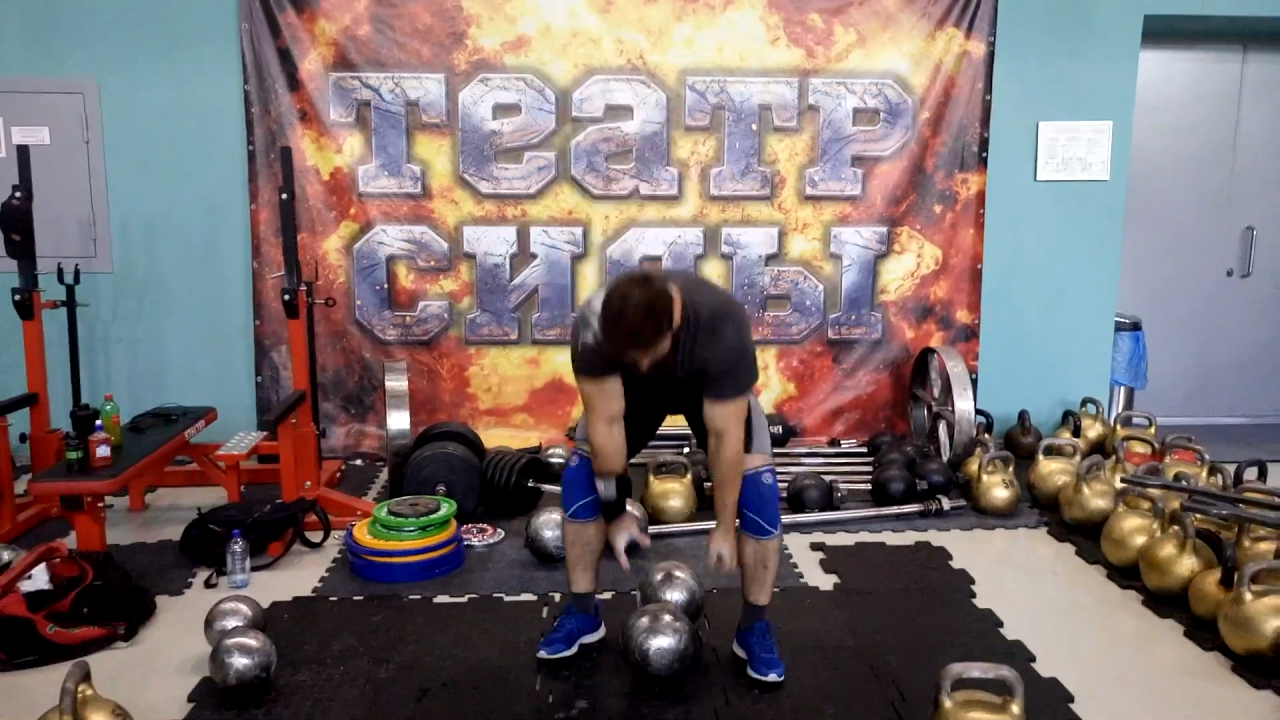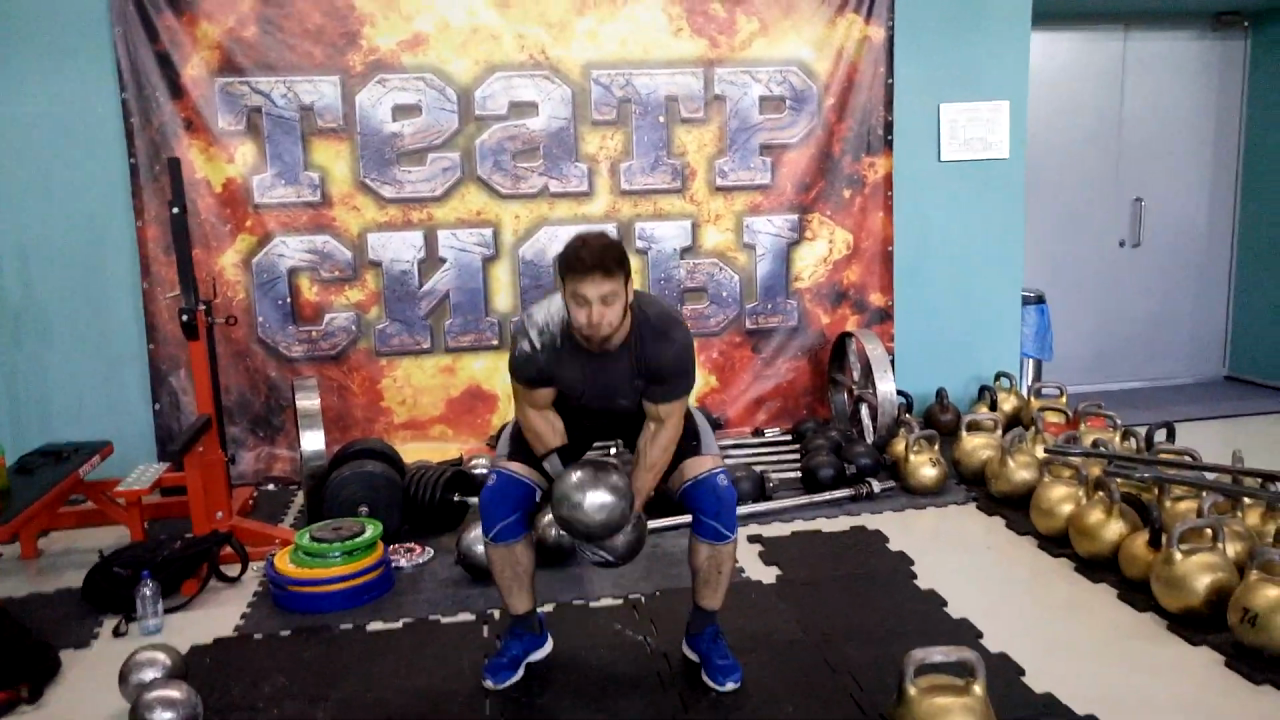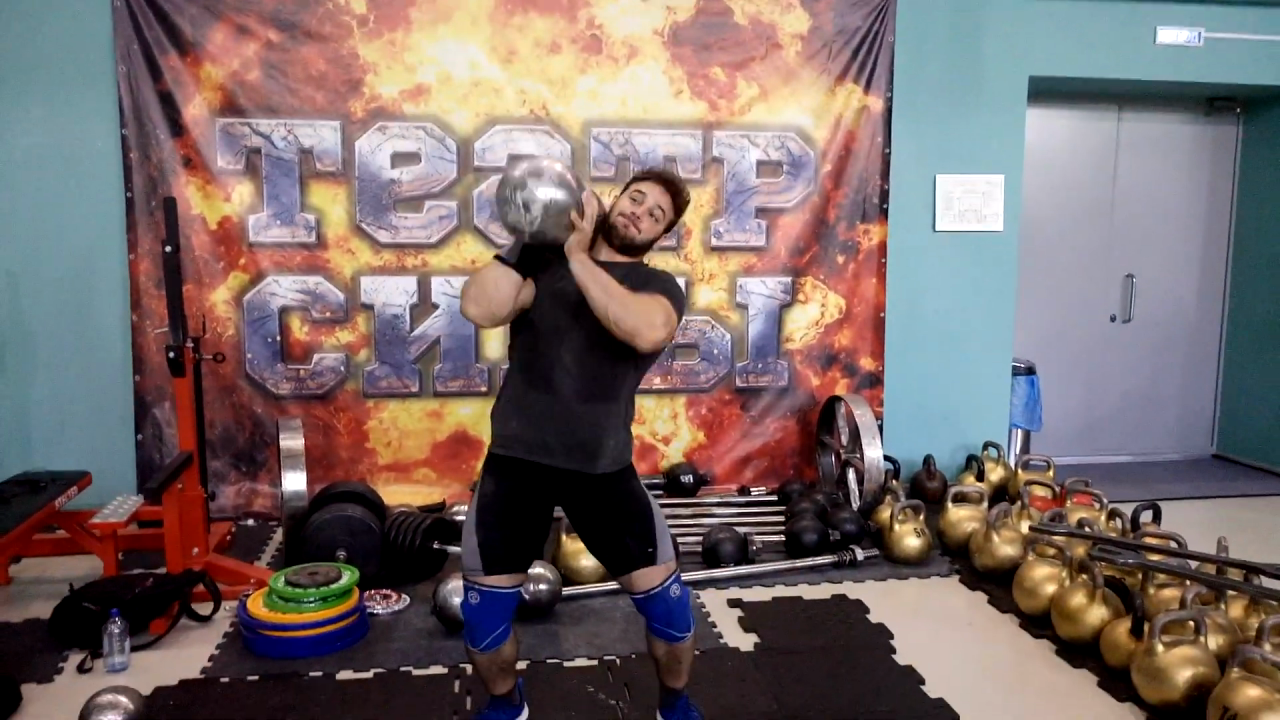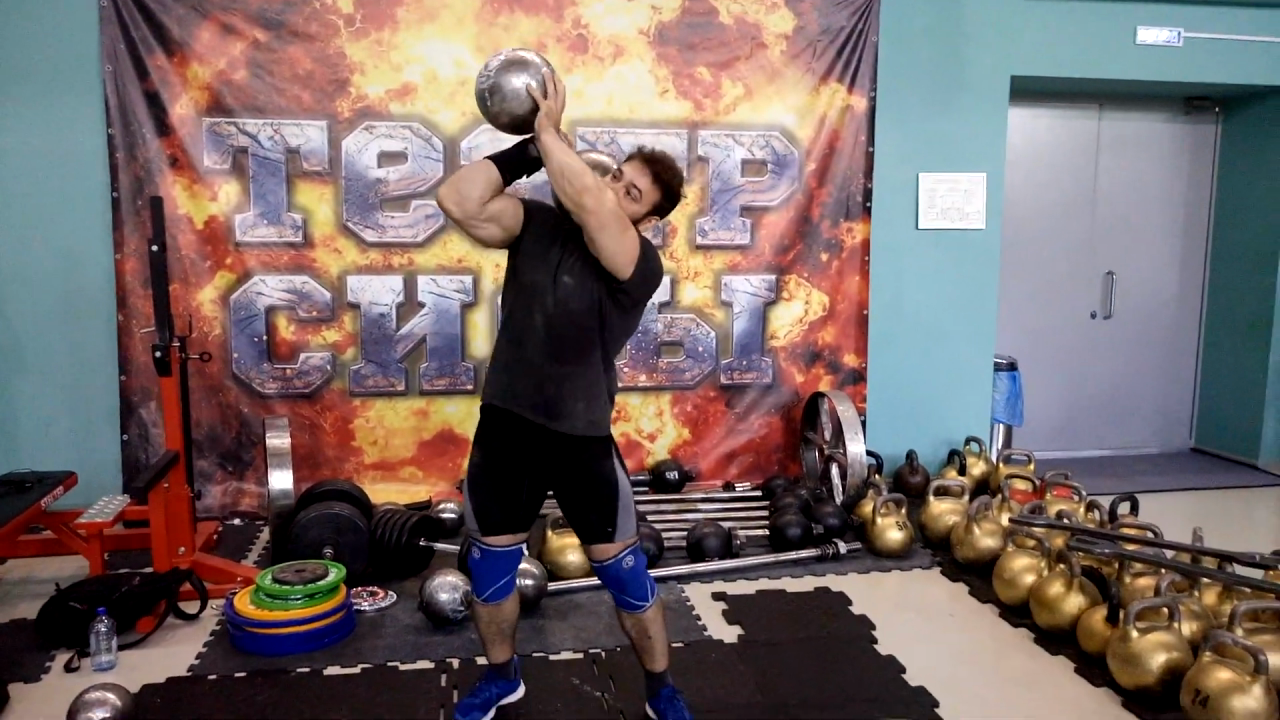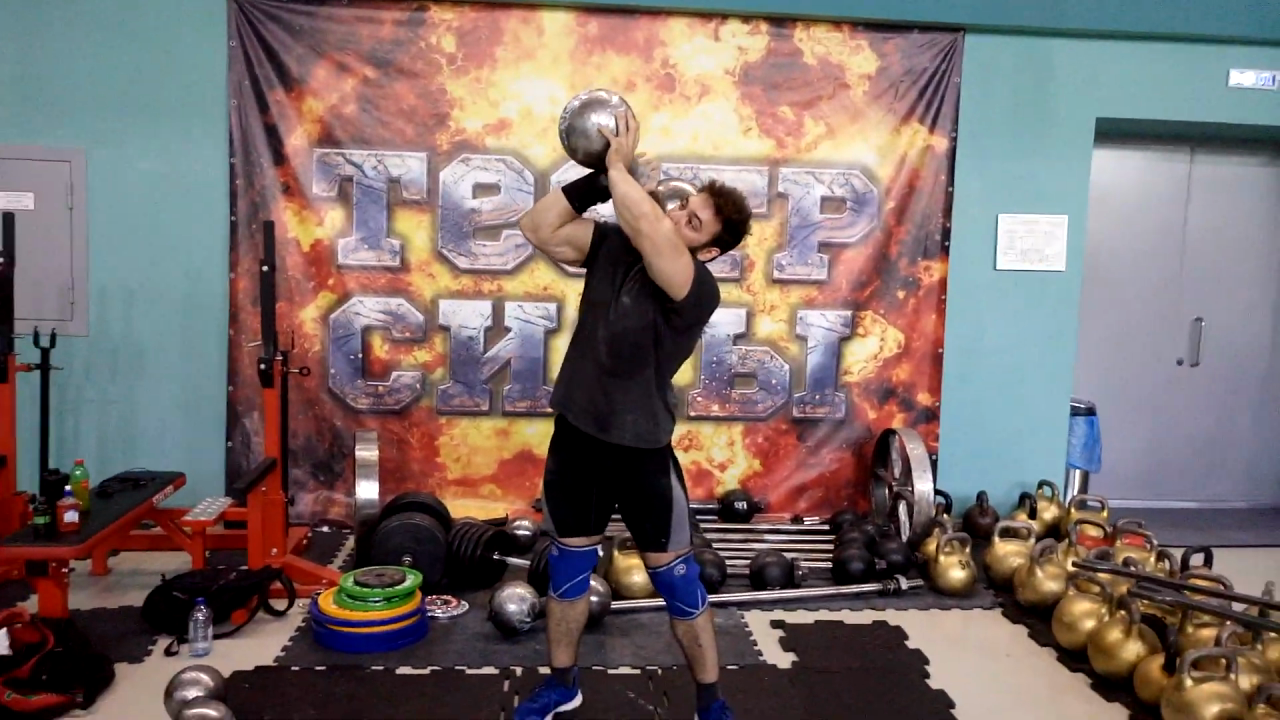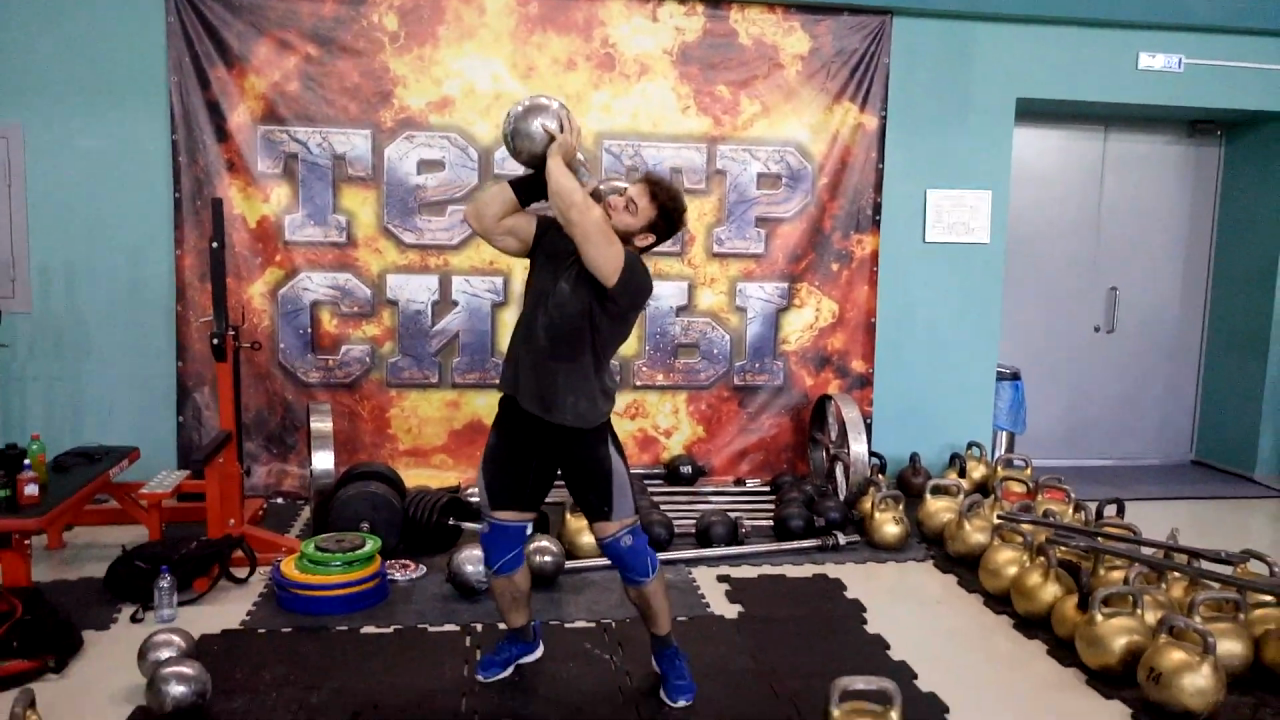
dt=0.7s
person 1, frame 1
left shoulder: (722, 329)
right shoulder: (593, 329)
left elbow: (725, 435)
right elbow: (605, 423)
left wrist: (725, 525)
right wrist: (616, 513)
left hip: (710, 389)
left knee: (759, 492)
right knee: (580, 479)
left ankle: (754, 626)
right ankle: (581, 613)
person 1, frame 2
left shoulder: (665, 333)
right shoulder: (536, 333)
left elbow: (662, 425)
right elbow: (535, 410)
left wrist: (631, 504)
left hip: (650, 411)
right hip: (566, 411)
left knee: (715, 497)
right knee: (500, 500)
left ankle: (704, 632)
right ankle: (525, 631)
person 1, frame 3
left shoulder: (660, 290)
right shoulder: (541, 268)
left elbow: (644, 331)
right elbow: (478, 307)
left wrist: (578, 257)
right wrist: (533, 238)
left hip: (601, 465)
right hip: (517, 457)
left knee: (665, 600)
right knee: (483, 608)
person 1, frame 4
left shoulder: (640, 264)
right shoulder: (536, 226)
left elbow: (590, 205)
right elbow: (457, 201)
left wrist: (548, 131)
right wrist: (526, 149)
left hip: (580, 435)
right hip: (505, 425)
left knee: (621, 570)
right knee: (490, 566)
person 1, frame 5
left shoulder: (697, 290)
right shoulder: (612, 247)
left elbow: (647, 229)
right elbow: (538, 227)
left wrist: (619, 163)
right wrist: (600, 178)
left hip: (640, 448)
right hip: (576, 436)
left knee: (674, 576)
right knee: (569, 565)
person 1, frame 6
left shoulder: (631, 277)
right shoulder: (554, 239)
left elbow: (575, 212)
right elbow: (481, 216)
left wrist: (558, 158)
right wrist: (538, 175)
left hip: (582, 426)
right hip: (519, 415)
left knee: (626, 548)
right knee: (500, 544)
left ankle: (666, 650)
right ankle: (521, 636)
